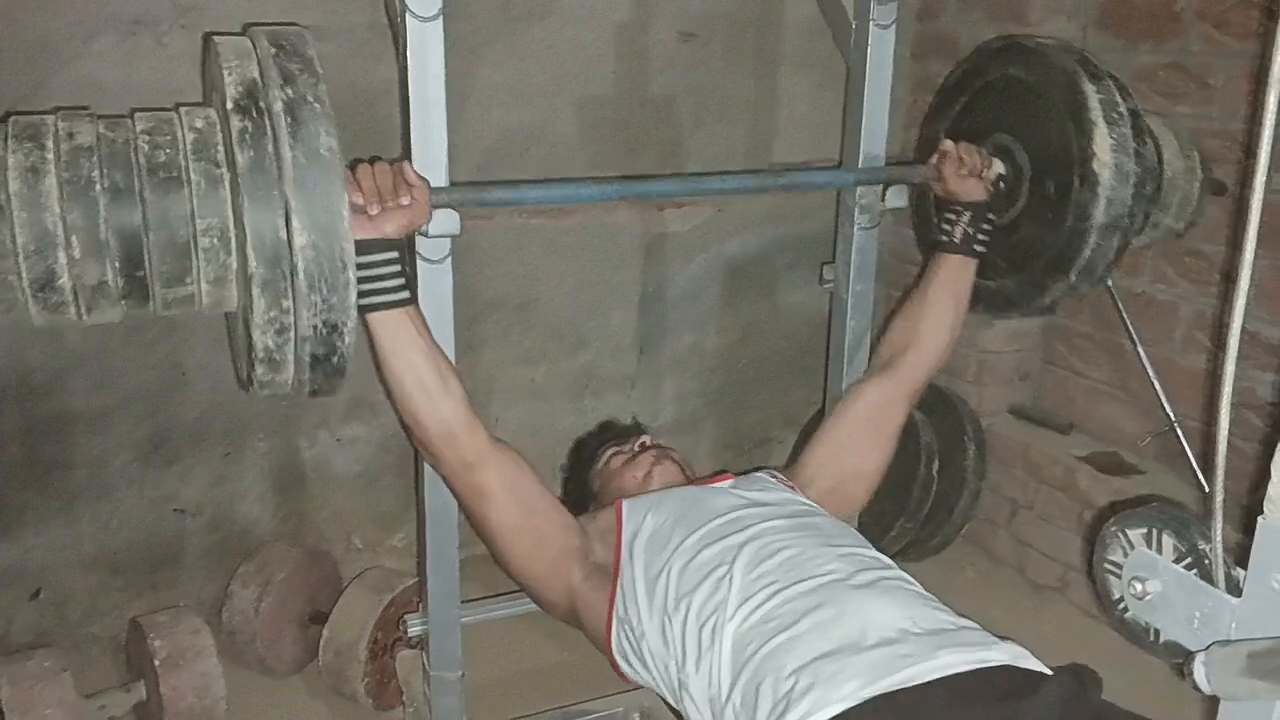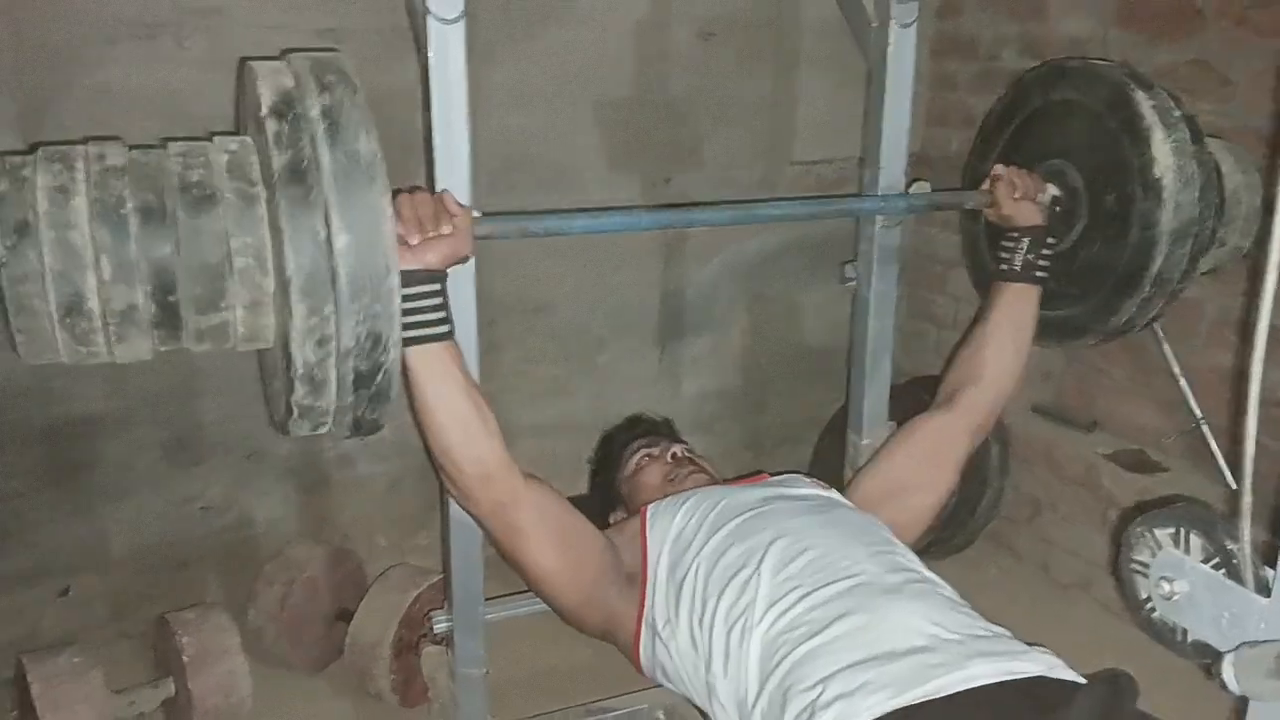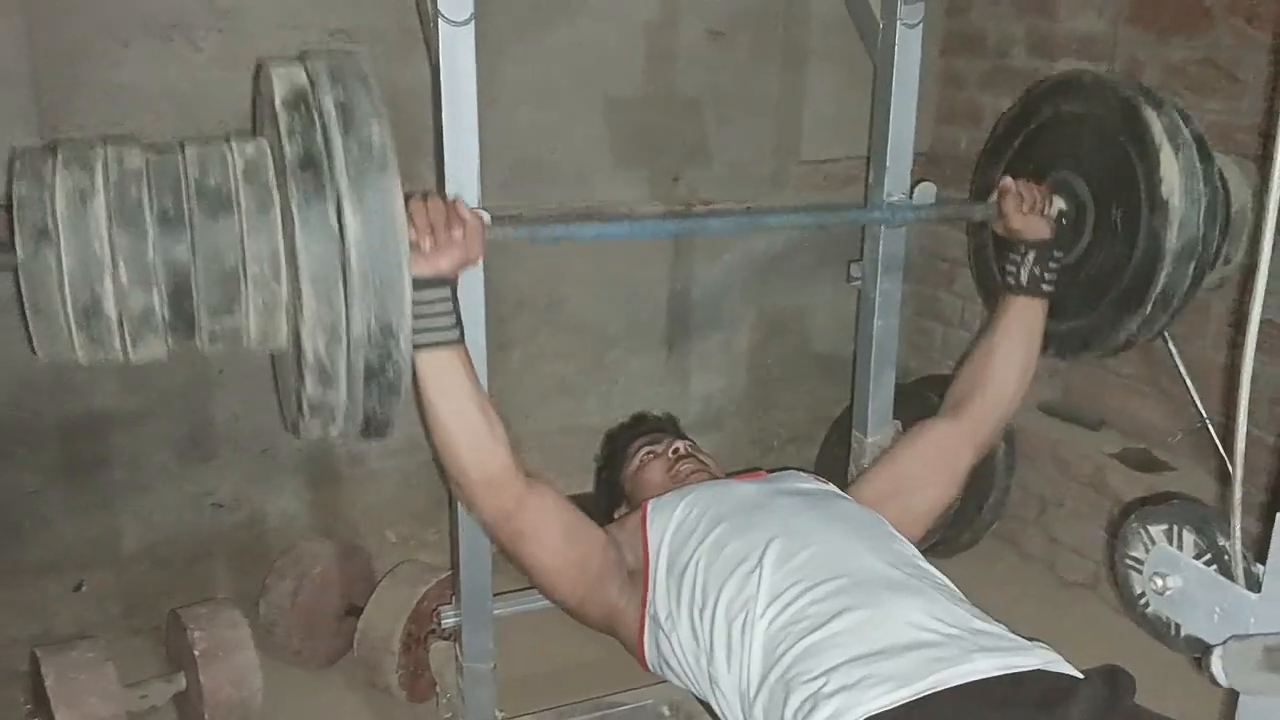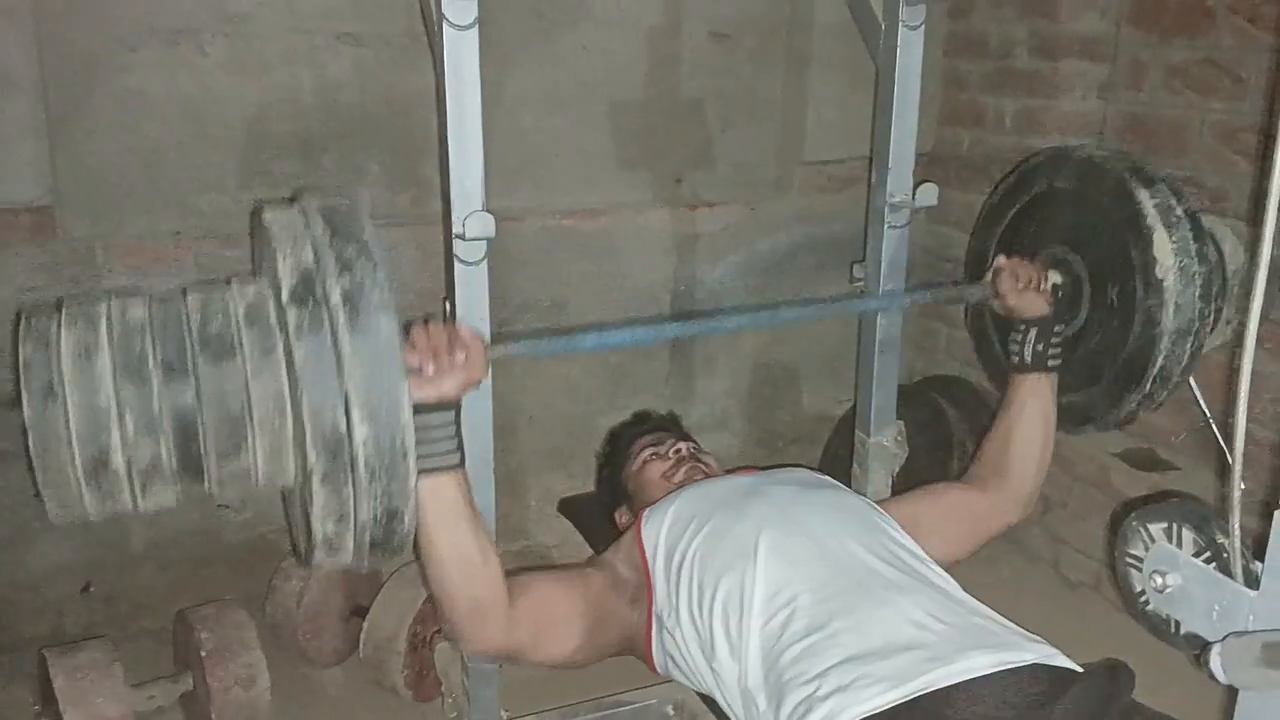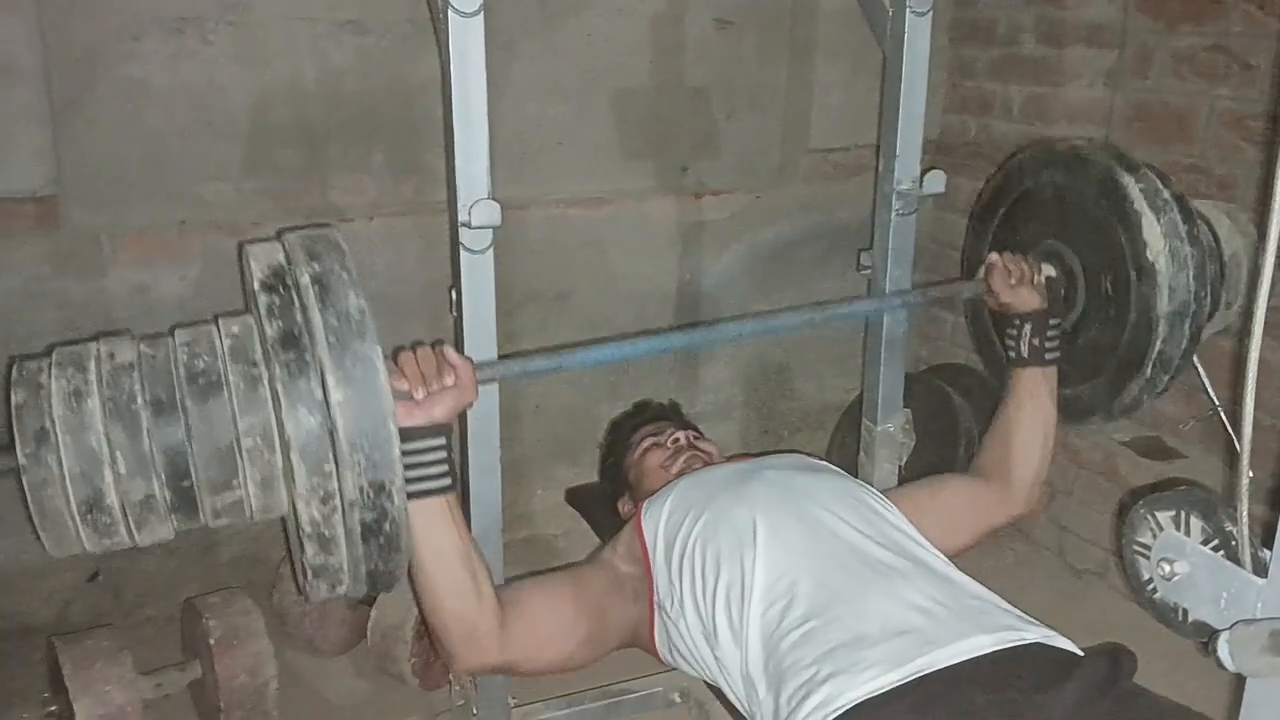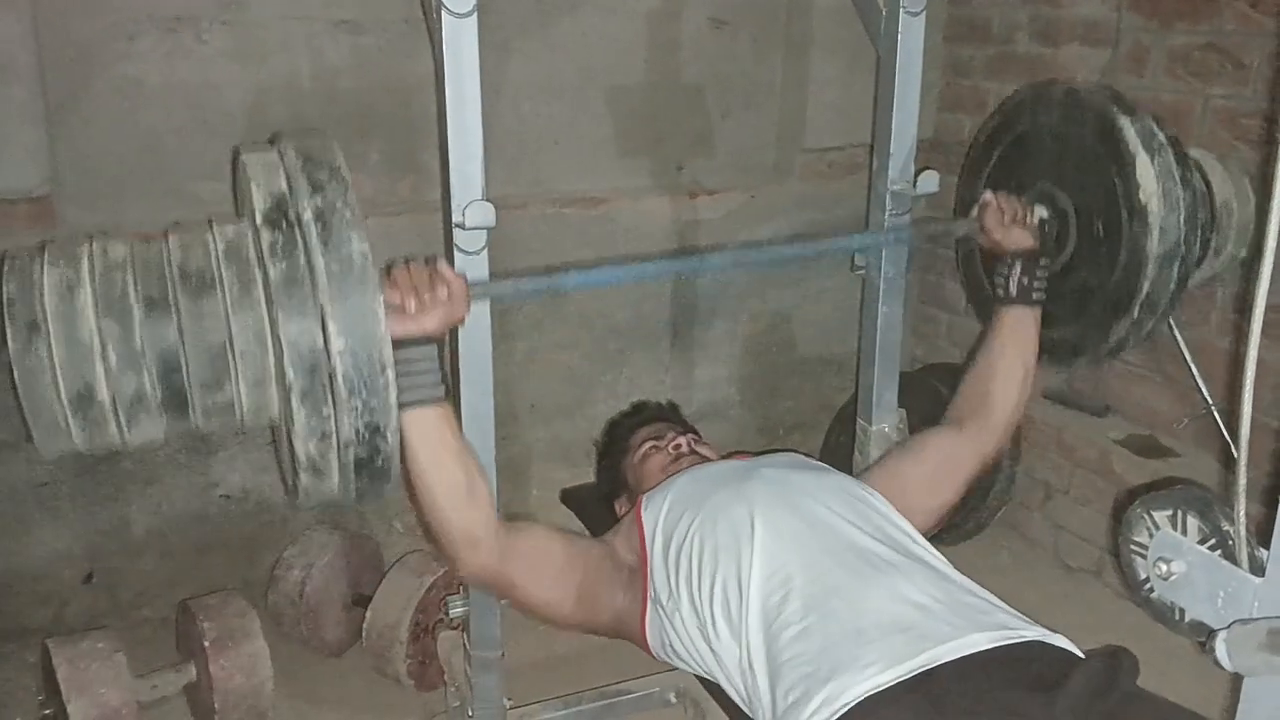
dt=0.5s
person 1, frame 1
left shoulder: (791, 502)
right shoulder: (598, 562)
left elbow: (891, 378)
right elbow: (465, 449)
left wrist: (965, 217)
right wrist: (380, 256)
person 1, frame 2
left shoulder: (838, 509)
right shoulder: (627, 568)
left elbow: (963, 409)
right elbow: (490, 482)
left wrist: (1026, 245)
right wrist: (419, 288)
person 1, frame 3
left shoulder: (832, 506)
right shoulder: (630, 567)
left elbow: (968, 421)
right elbow: (496, 487)
left wrist: (1030, 258)
right wrist: (432, 290)
person 1, frame 4
left shoulder: (838, 503)
right shoulder: (637, 571)
left elbow: (1002, 493)
right elbow: (487, 620)
left wrist: (1033, 333)
right wrist: (432, 419)
person 1, frame 5
left shoulder: (837, 490)
right shoulder: (640, 562)
left elbow: (1008, 488)
right elbow: (479, 636)
left wrist: (1031, 329)
right wrist: (423, 439)
person 1, frame 6
left shoulder: (832, 487)
right shoulder: (631, 566)
left elbow: (976, 427)
right elbow: (480, 543)
left wrist: (1021, 273)
right wrist: (414, 352)
